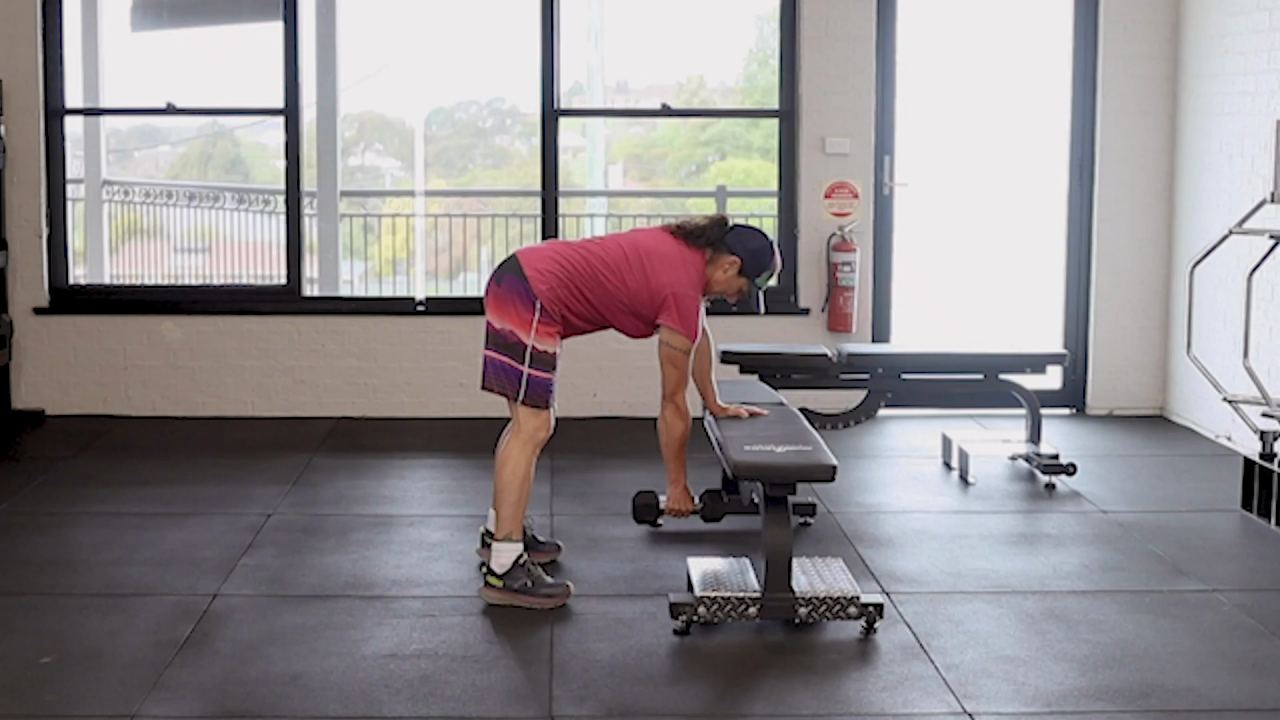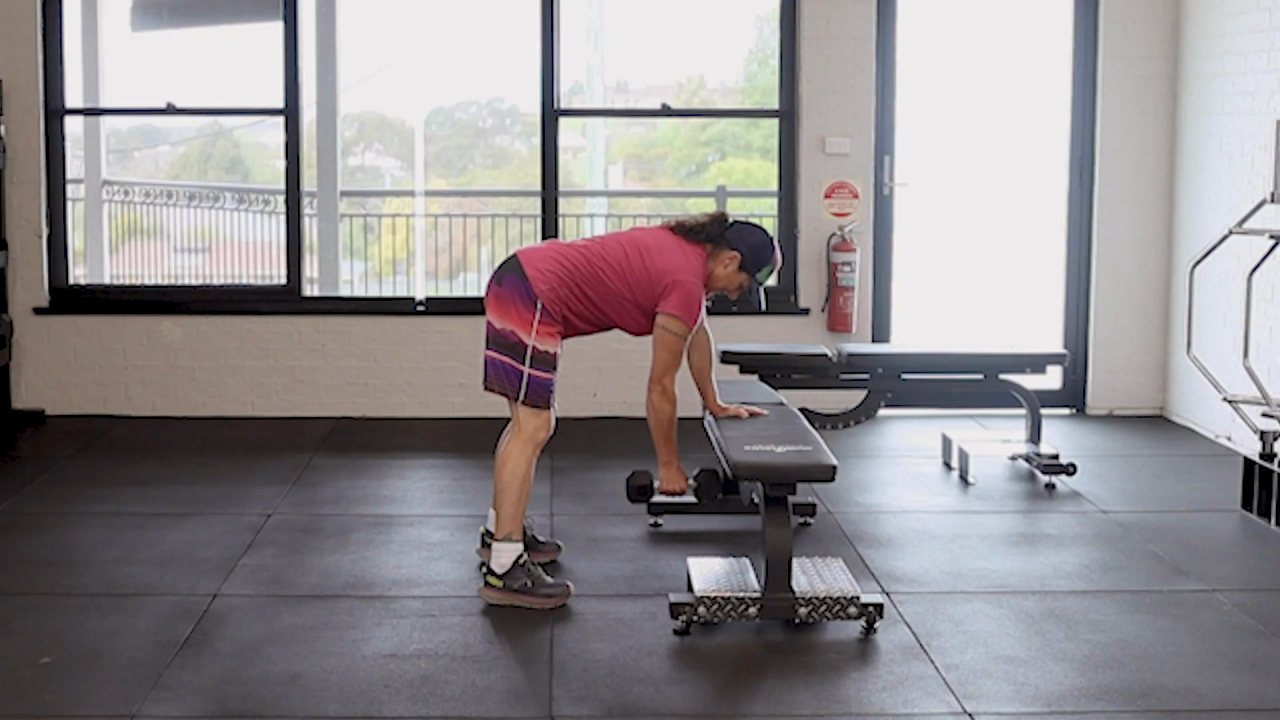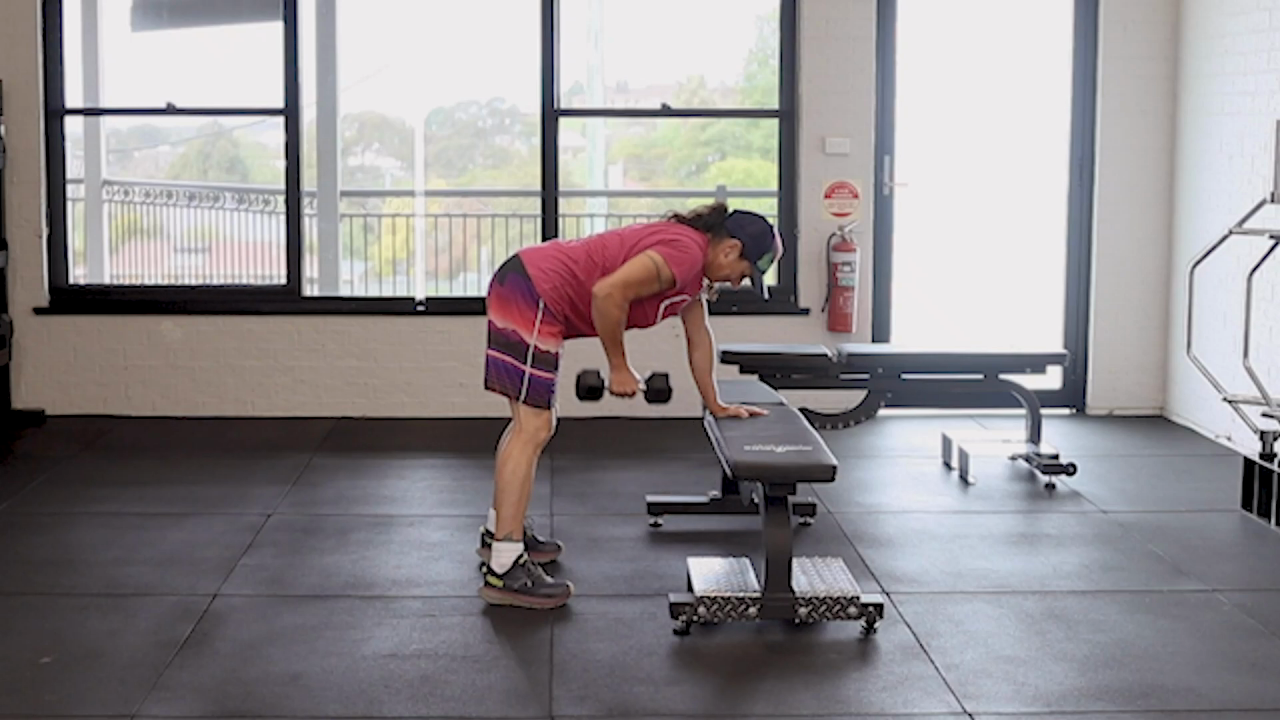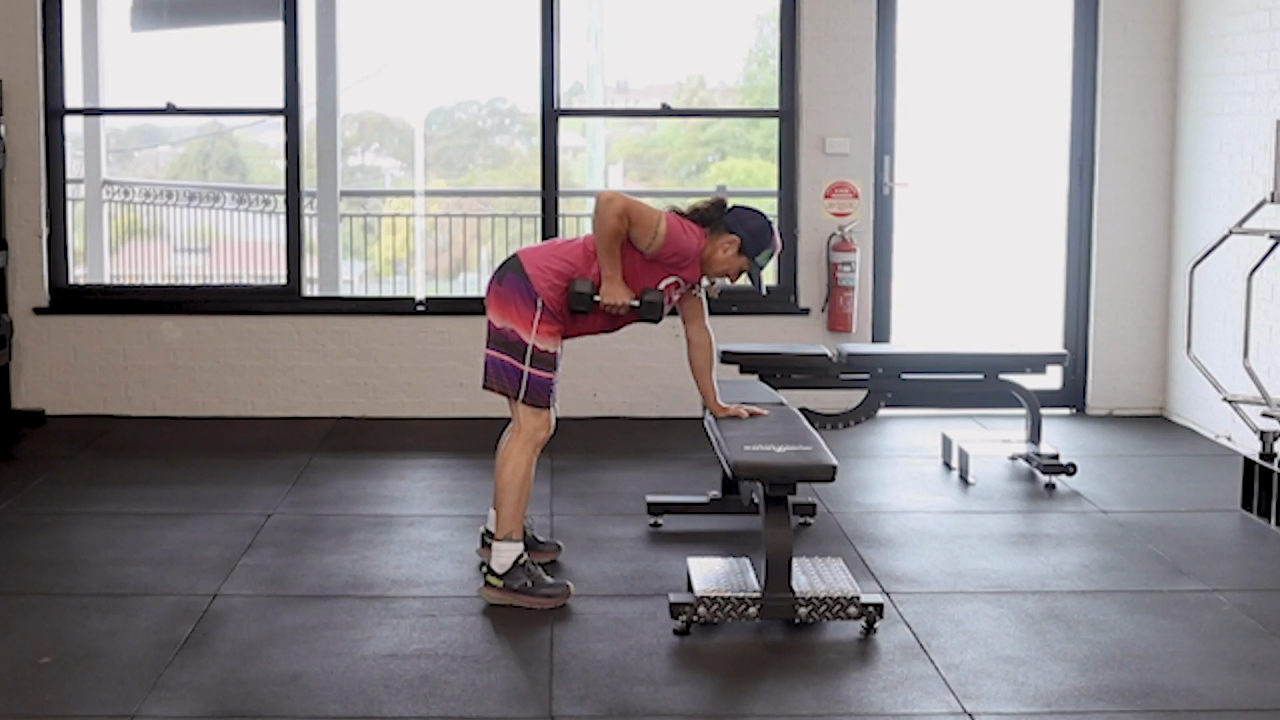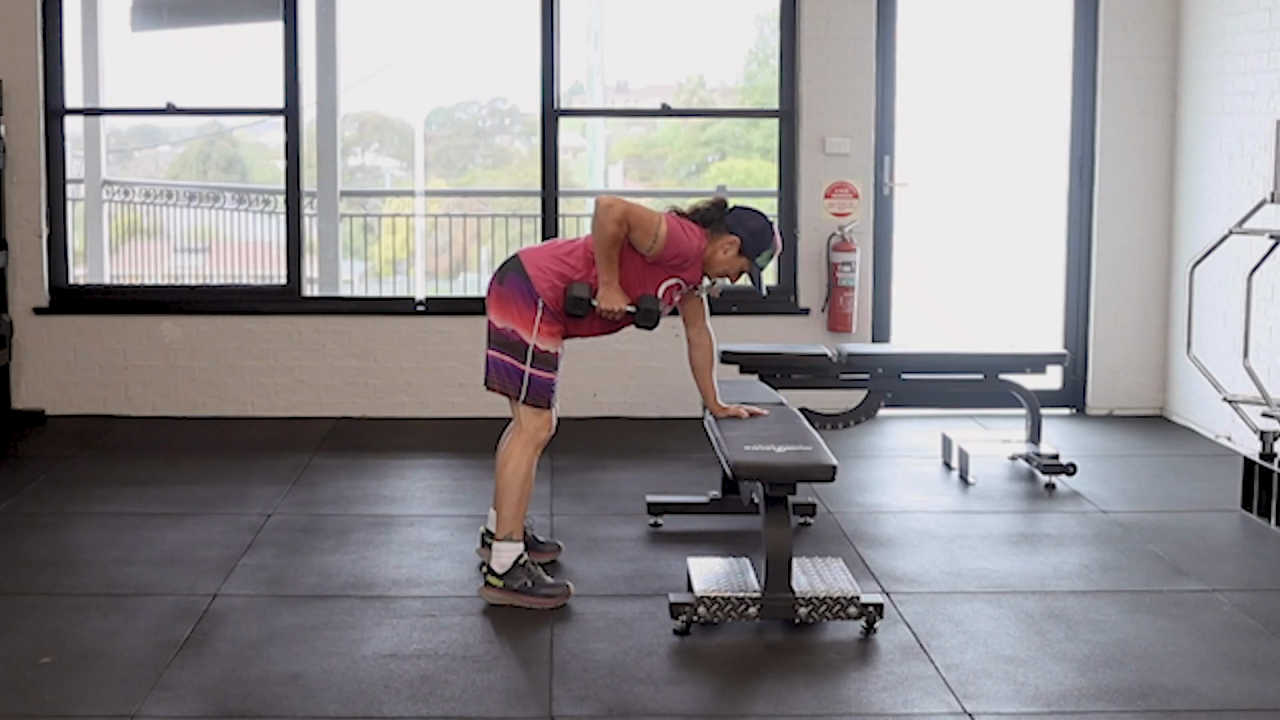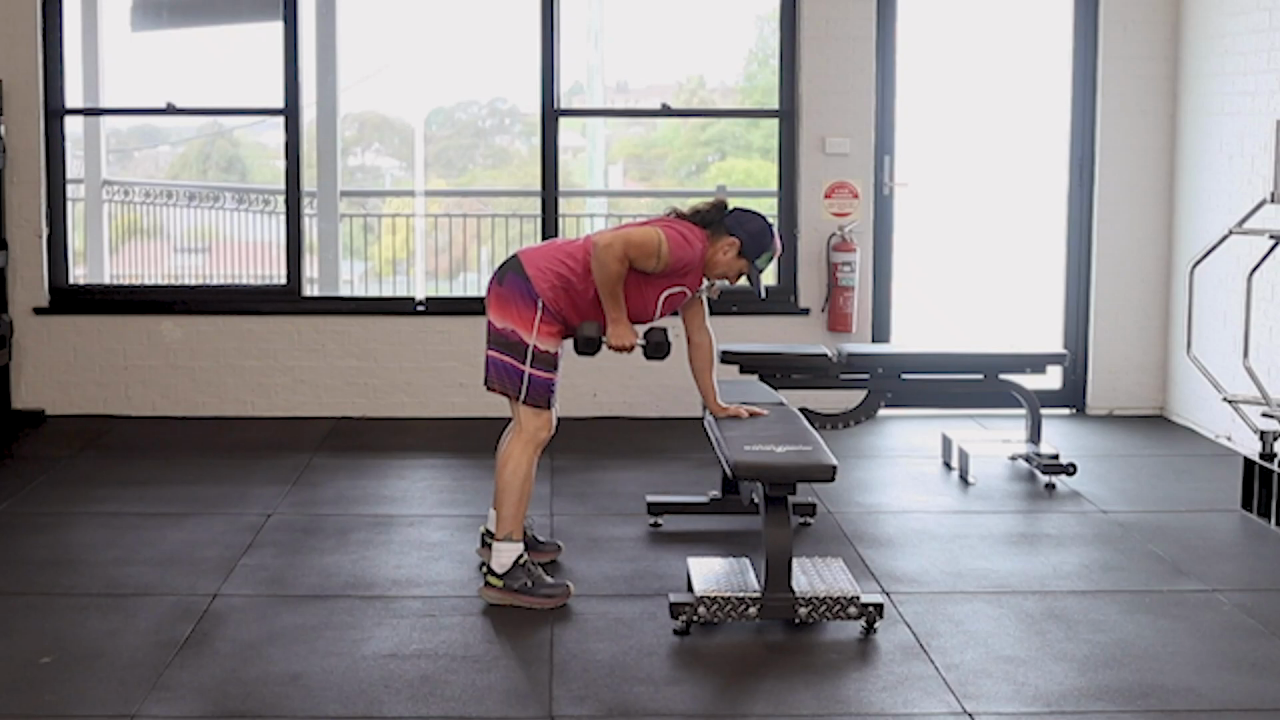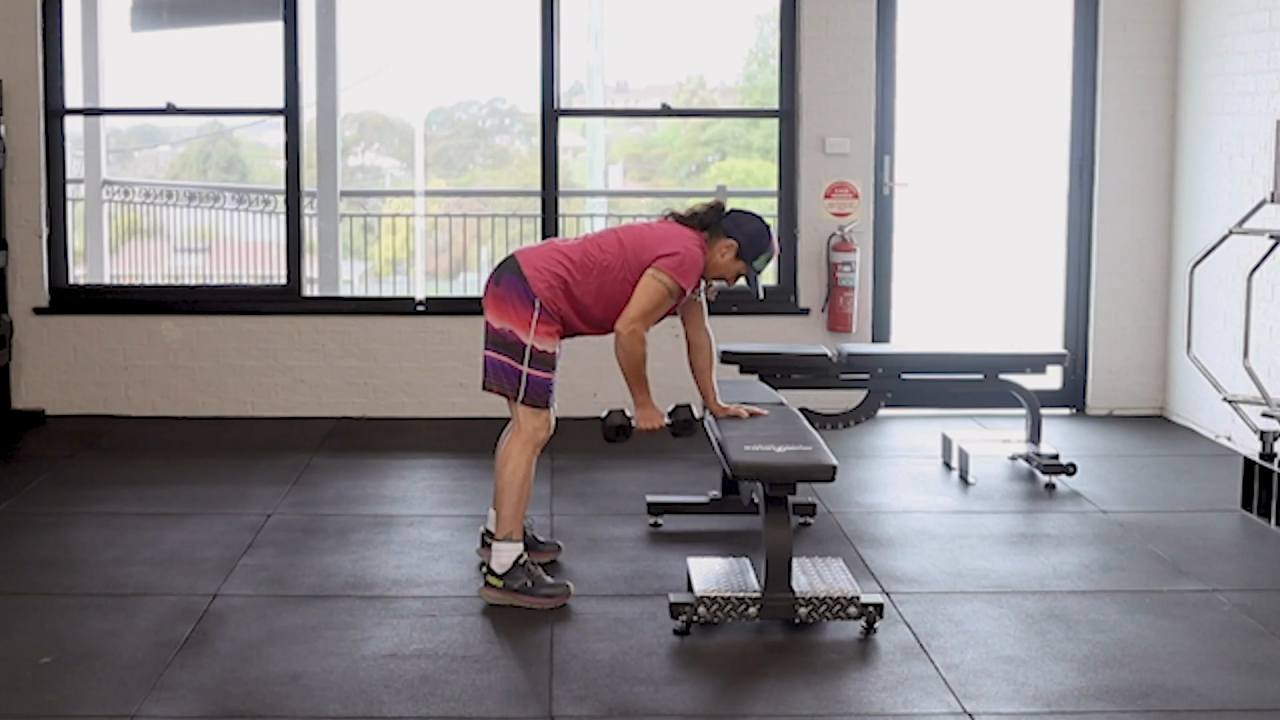
dt=0.5s
person 1, frame 1
left shoulder: (690, 253)
right shoulder: (682, 289)
left elbow: (699, 335)
right elbow: (672, 403)
left wrist: (716, 405)
right wrist: (677, 486)
left hip: (520, 281)
right hip: (530, 296)
left knee: (528, 421)
right knee: (532, 430)
left ankle: (500, 530)
right ankle: (504, 569)
person 1, frame 2
left shoulder: (690, 252)
right shoulder: (685, 282)
left elbow: (697, 334)
right elbow: (661, 387)
left wrist: (715, 405)
right wrist: (670, 467)
left hip: (521, 283)
right hip: (530, 296)
left knee: (529, 421)
right knee: (533, 429)
left ankle: (499, 530)
right ankle: (505, 569)
person 1, frame 3
left shoulder: (694, 259)
right shoulder: (683, 255)
left elbow: (698, 333)
right elbow: (606, 292)
left wrist: (715, 404)
right wrist: (619, 368)
left hip: (526, 290)
right hip: (530, 294)
left knee: (531, 420)
right knee: (533, 429)
left ankle: (499, 530)
right ankle: (504, 570)
person 1, frame 4
left shoulder: (692, 263)
right shoulder: (681, 242)
left elbow: (697, 332)
right elbow: (610, 202)
left wrist: (715, 404)
right wrist: (612, 280)
left hip: (528, 294)
right hip: (528, 292)
left knee: (530, 422)
right knee: (533, 429)
left ankle: (499, 531)
right ankle: (504, 568)
person 1, frame 5
left shoulder: (693, 263)
right shoulder: (682, 243)
left elbow: (698, 332)
right elbow: (609, 208)
left wrist: (715, 404)
right wrist: (608, 285)
left hip: (531, 294)
right hip: (529, 293)
left knee: (530, 421)
right knee: (535, 429)
left ankle: (500, 530)
right ankle: (505, 569)
person 1, frame 6
left shoulder: (693, 262)
right shoulder: (684, 247)
left elbow: (698, 334)
right elbow: (606, 244)
left wrist: (715, 404)
right wrist: (617, 321)
left hip: (529, 295)
right hip: (529, 294)
left knee: (531, 421)
right knee: (534, 429)
left ankle: (500, 530)
right ankle: (504, 569)
person 1, frame 7
left shoulder: (689, 252)
right shoulder: (685, 257)
left elbow: (698, 333)
right elbow: (628, 332)
left wrist: (715, 404)
right wrist: (644, 404)
left hip: (521, 289)
right hip: (527, 295)
left knee: (529, 422)
right knee: (533, 430)
left ankle: (501, 529)
right ankle: (504, 570)
